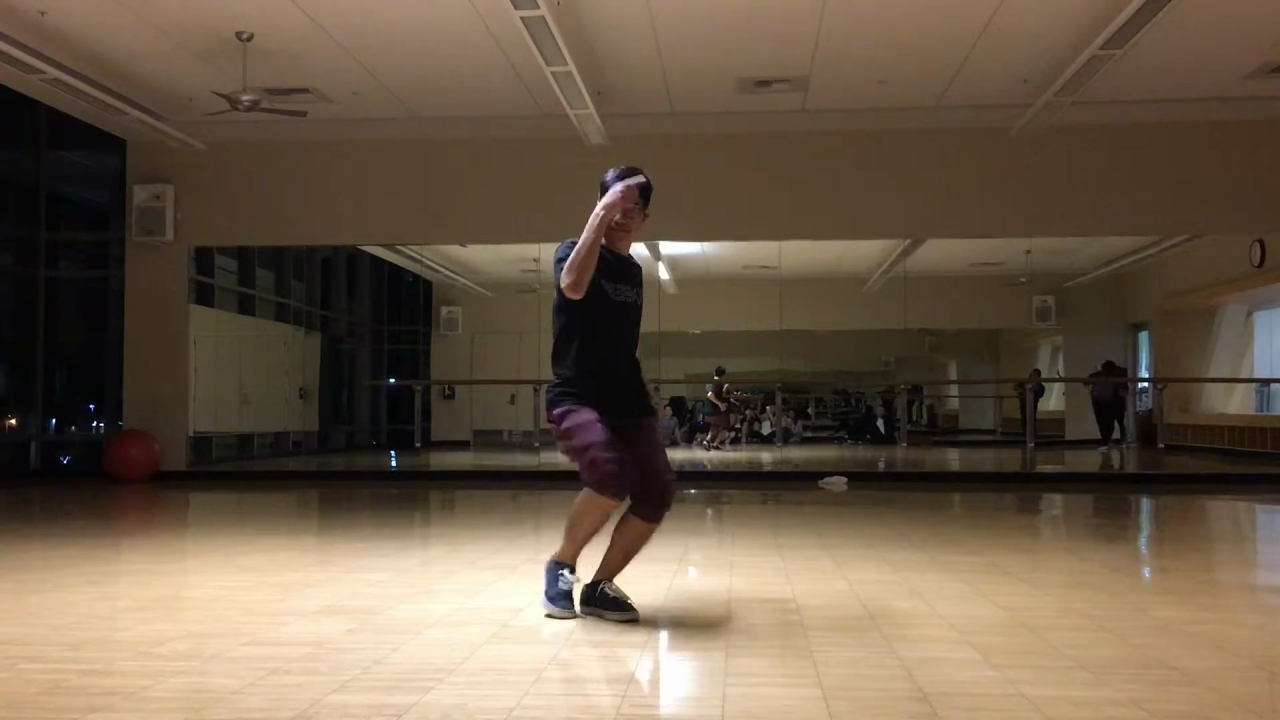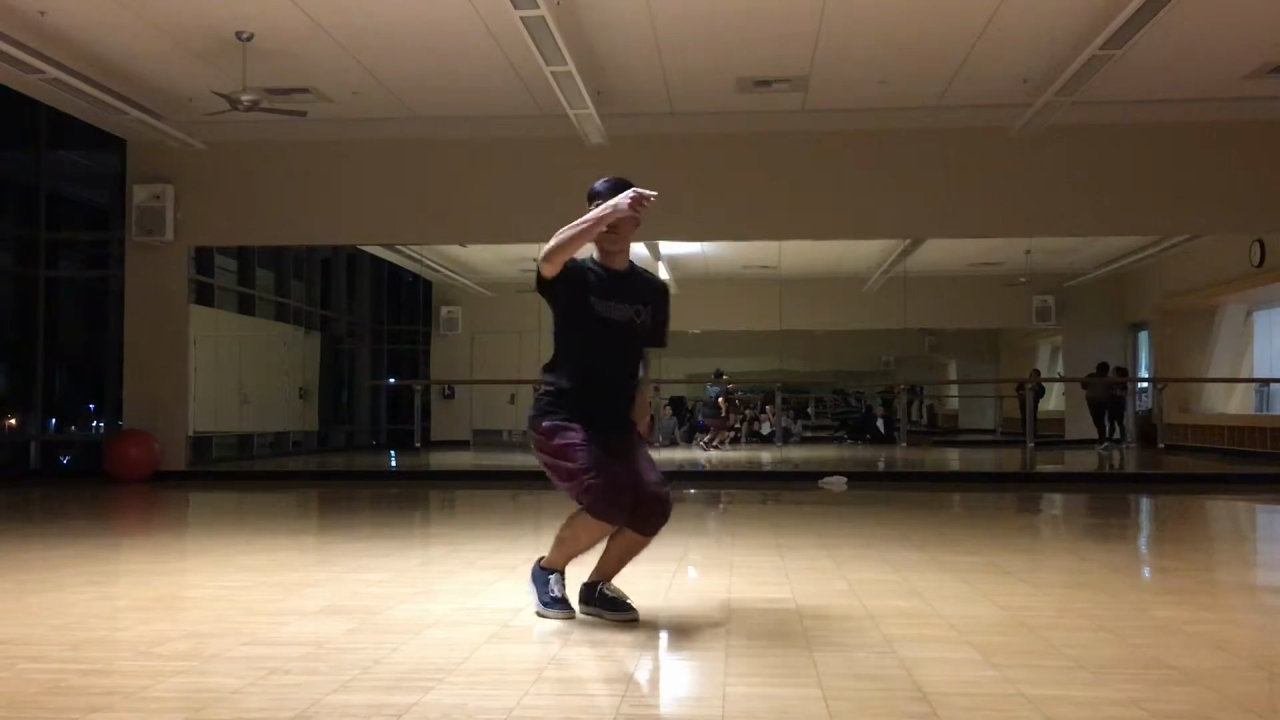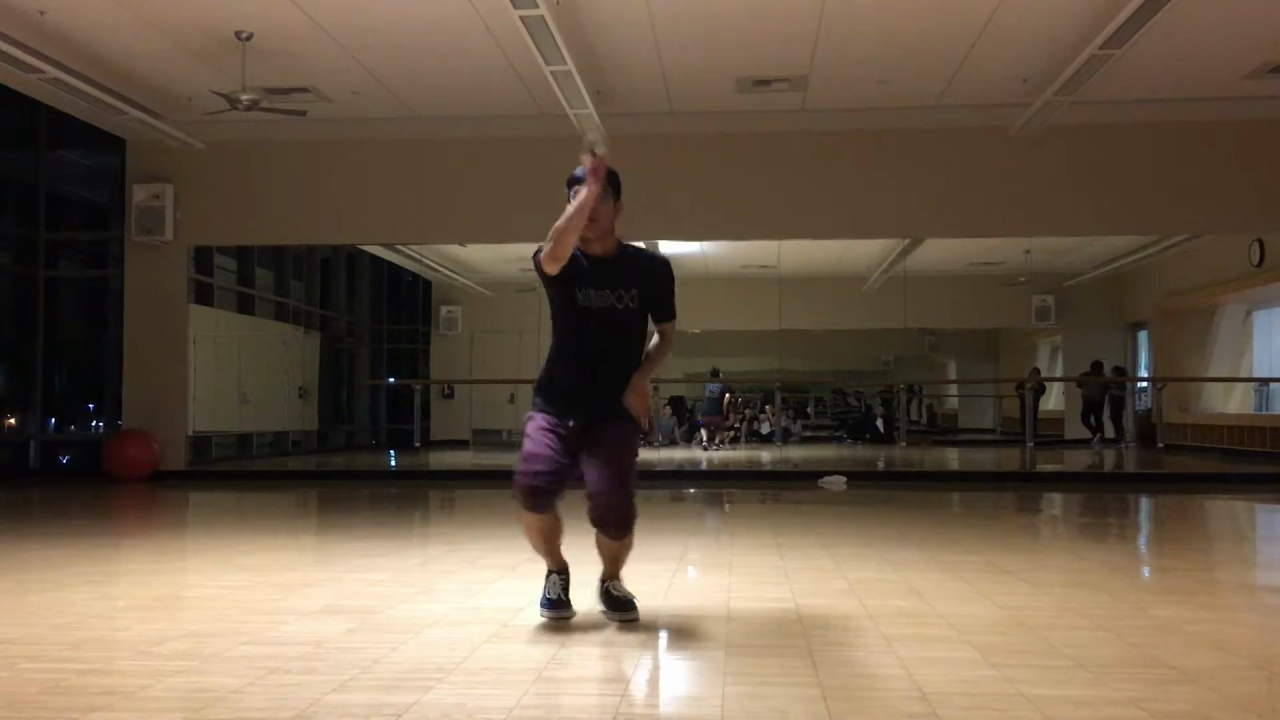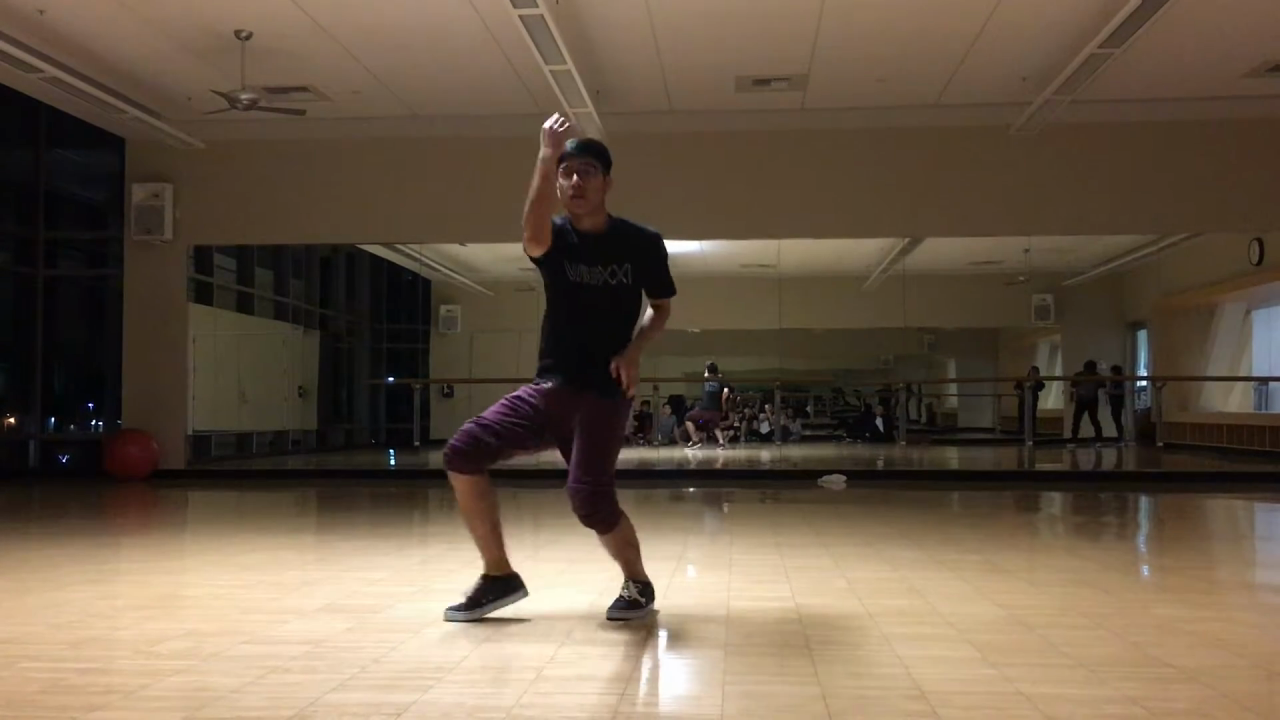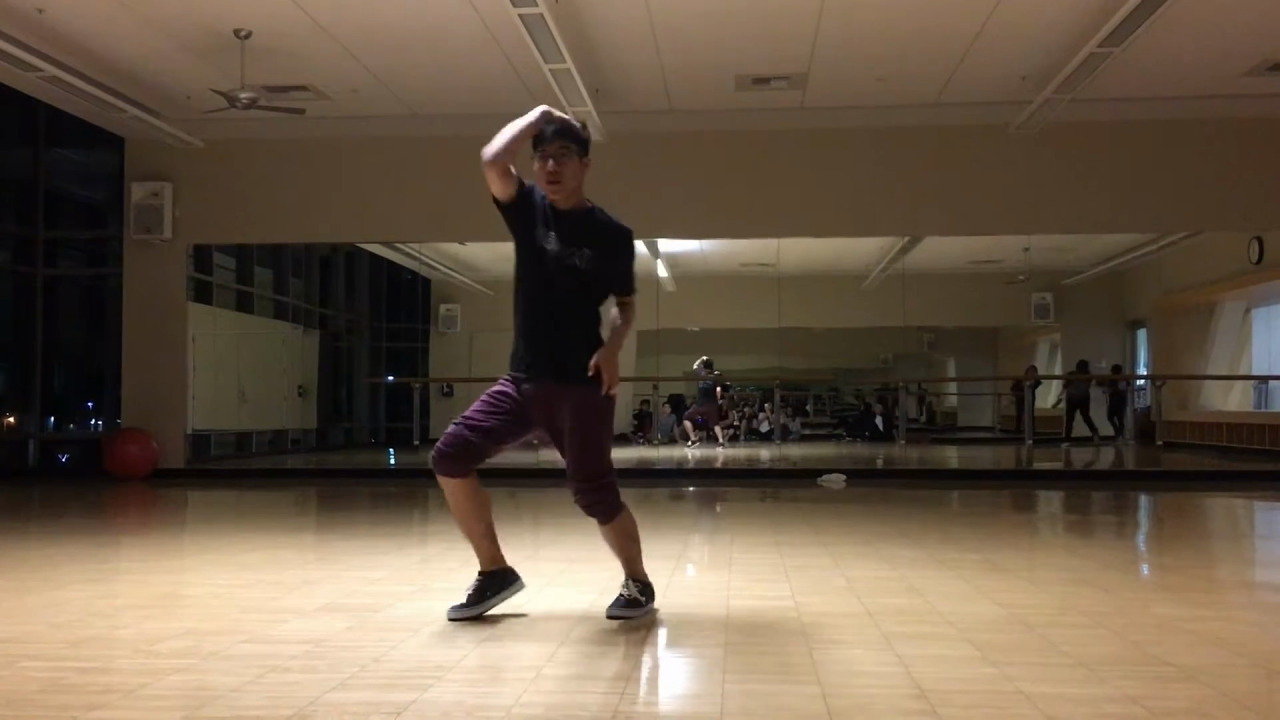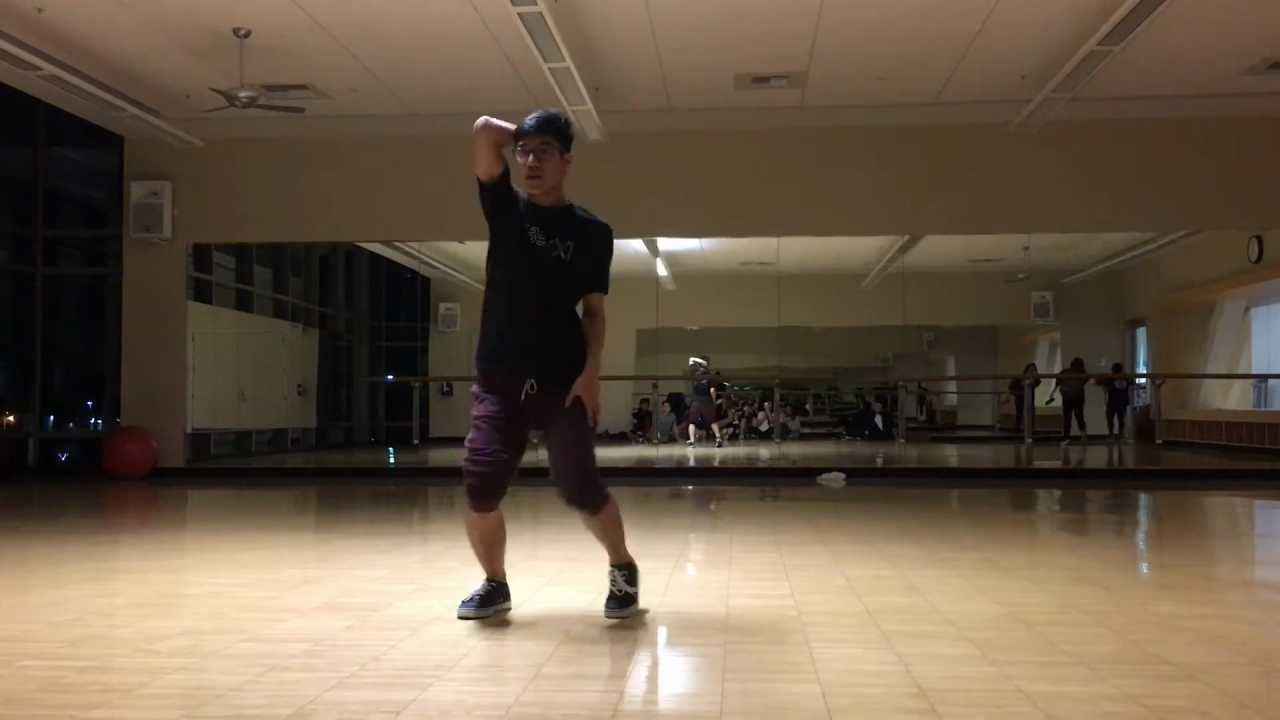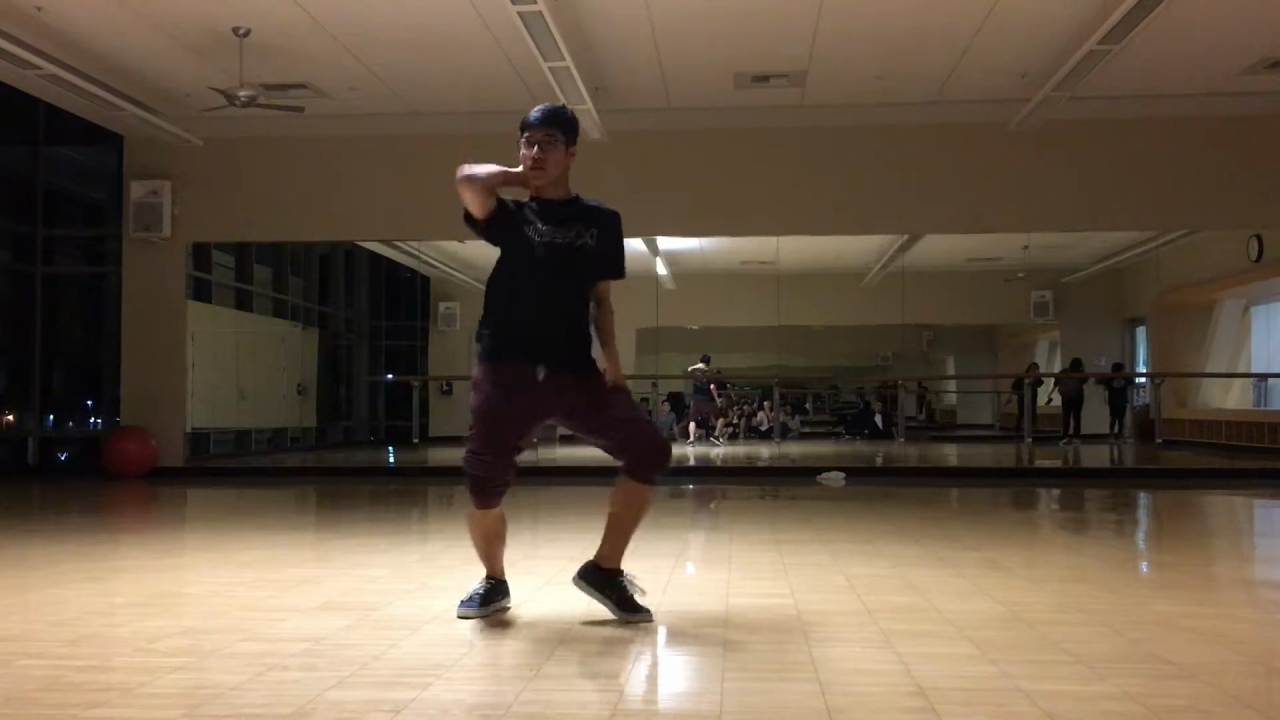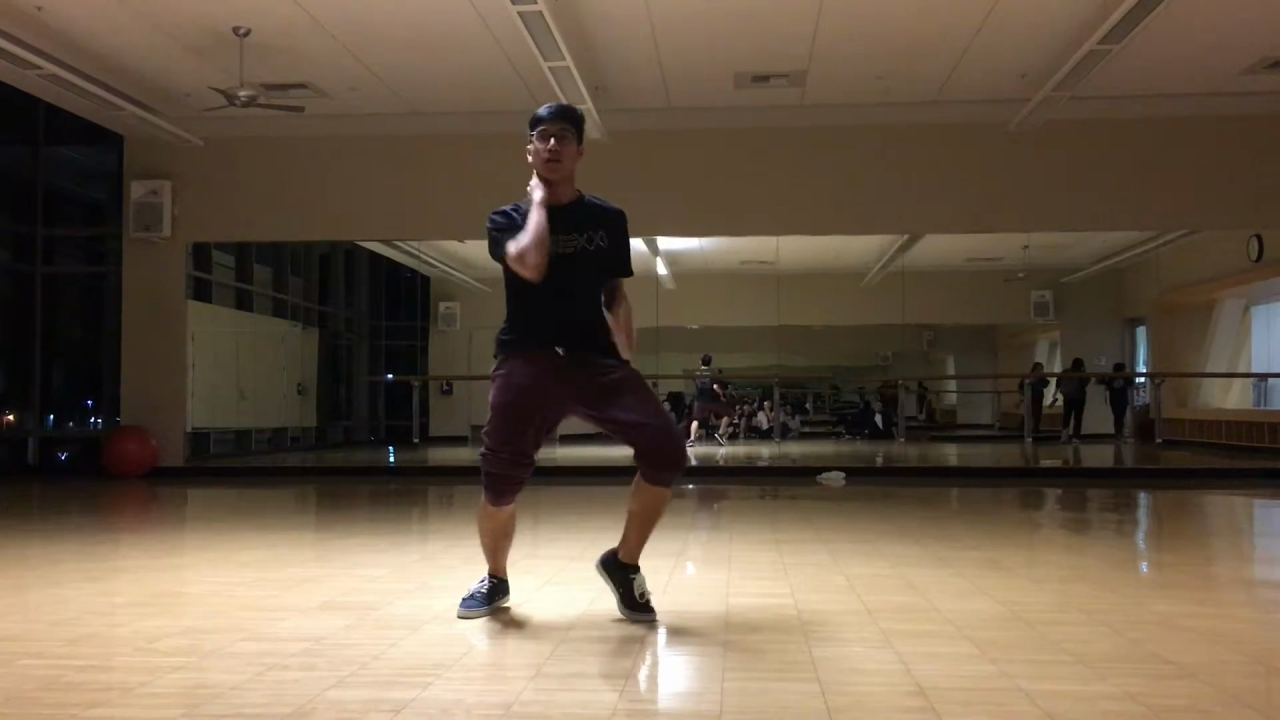
dt=0.2s
person 1, frame 1
left shoulder: (633, 271)
right shoulder: (582, 255)
right elbow: (574, 288)
left wrist: (635, 381)
right wrist: (605, 207)
left hip: (628, 403)
right hip: (574, 401)
left knee: (657, 494)
right knee: (612, 477)
left ankle: (599, 586)
right ankle: (562, 563)
person 1, frame 2
left shoulder: (653, 289)
right shoulder: (572, 275)
right elbow: (548, 258)
left wrist: (640, 398)
right wrist: (612, 208)
left hip: (618, 423)
right hip: (563, 419)
left knee: (654, 506)
right knee: (608, 505)
left ankle: (597, 585)
right ankle: (548, 569)
person 1, frame 3
left shoulder: (651, 268)
right shoulder: (564, 263)
left elbow: (665, 332)
right elbow: (552, 256)
left wrist: (642, 377)
right wrist: (588, 188)
left hip: (613, 415)
right hip: (555, 407)
left knee: (612, 510)
right knee: (535, 488)
left ankle: (611, 581)
right ankle: (556, 572)
person 1, frame 4
left shoulder: (642, 243)
right shoulder: (554, 237)
left elbow: (662, 308)
right elbow: (535, 238)
left wrist: (635, 350)
right wrist: (549, 154)
left hip: (602, 391)
right hip: (549, 386)
left knee: (590, 499)
right knee: (463, 454)
left ankle: (639, 583)
right ankle: (499, 578)
person 1, frame 5
left shoulder: (612, 235)
right shoulder: (527, 209)
left elbow: (626, 306)
right elbow: (492, 162)
left wrist: (613, 347)
right wrist: (534, 117)
left hip: (575, 380)
right hip: (523, 379)
left knee: (594, 491)
right knee: (452, 458)
left ankle: (638, 584)
right ankle: (496, 573)
person 1, frame 6
left shoulder: (591, 232)
right shoulder: (505, 208)
left elbow: (593, 308)
right elbow: (483, 131)
left wrist: (590, 371)
right wrist: (515, 140)
left hip: (562, 381)
right hip: (499, 380)
left knee: (579, 489)
right knee: (481, 484)
left ankle: (623, 570)
right ankle: (495, 583)
person 1, frame 7
left shoulder: (601, 220)
right shoulder: (507, 210)
right elbow: (466, 180)
left wrist: (610, 355)
right wrist: (516, 175)
left hip: (573, 369)
right hip: (507, 368)
left knee: (650, 450)
right knee: (484, 485)
left ankle: (604, 569)
right ankle: (494, 582)
person 1, frame 8
left shoulder: (605, 217)
right shoulder: (509, 216)
right elbow: (529, 263)
left wrist: (620, 326)
right wrist: (538, 200)
left hip: (595, 359)
right hip: (528, 358)
left knee: (666, 451)
right knee: (500, 479)
left ankle: (623, 564)
right ankle: (495, 579)
